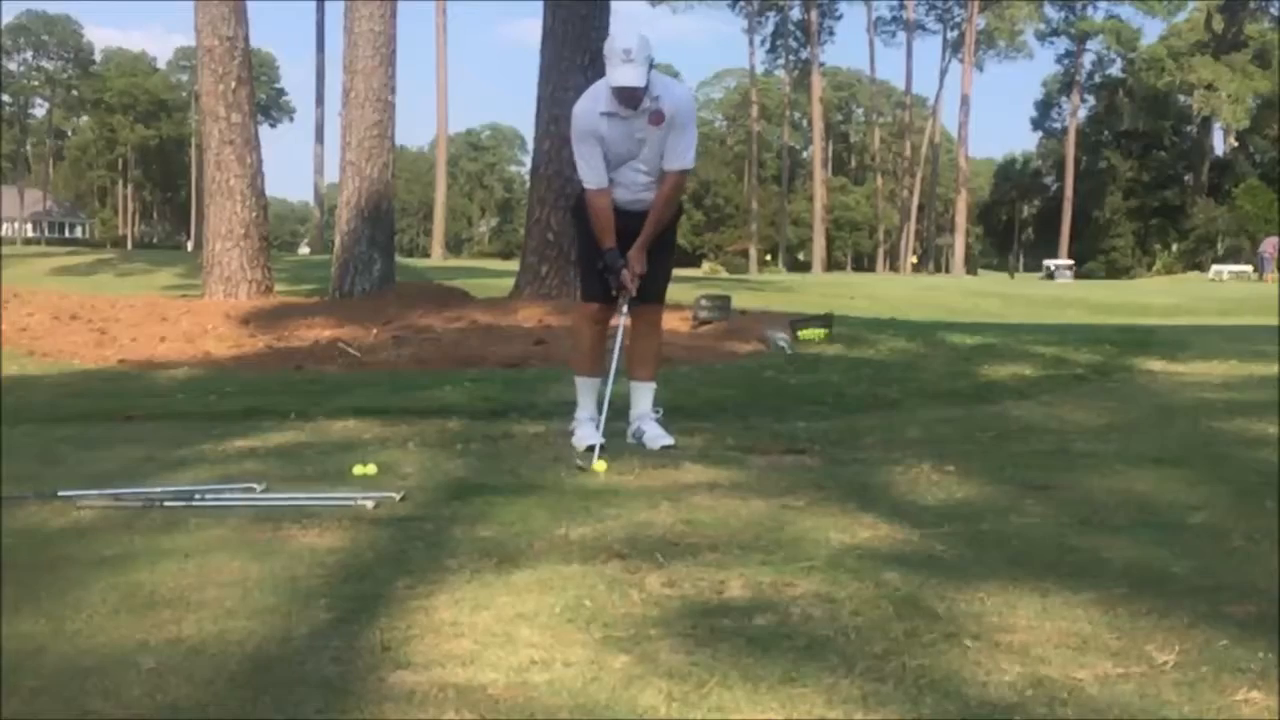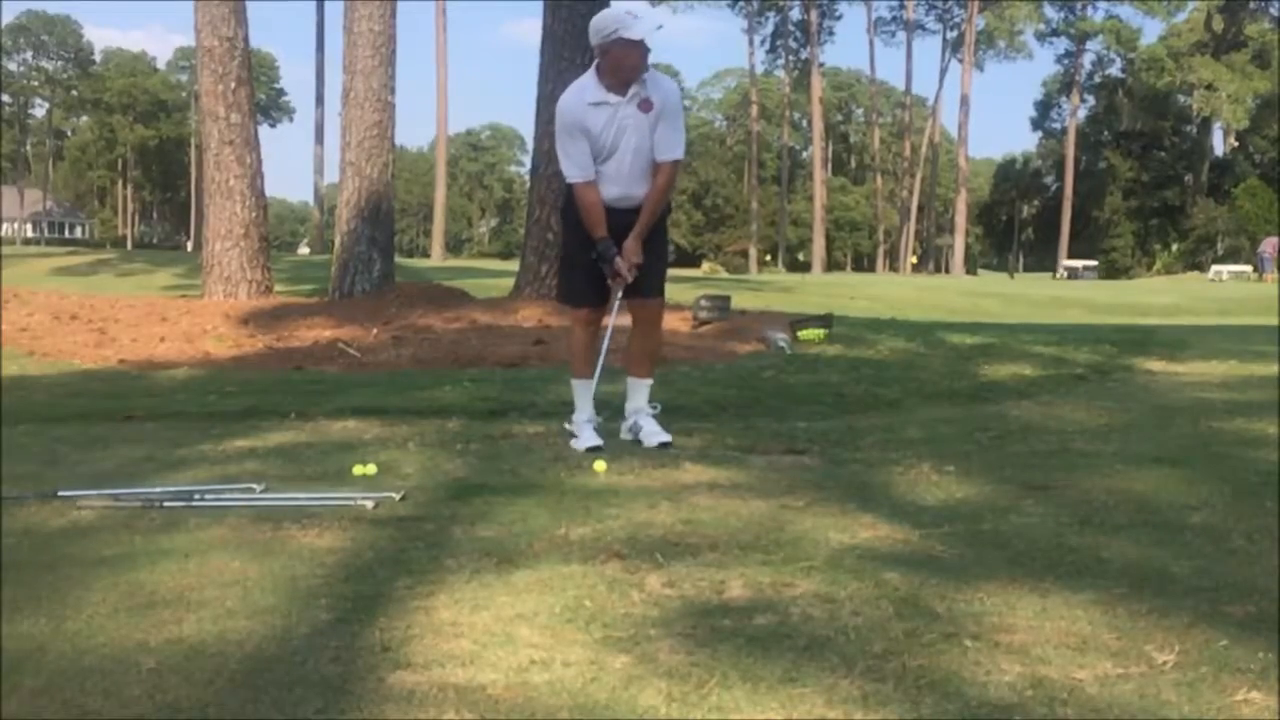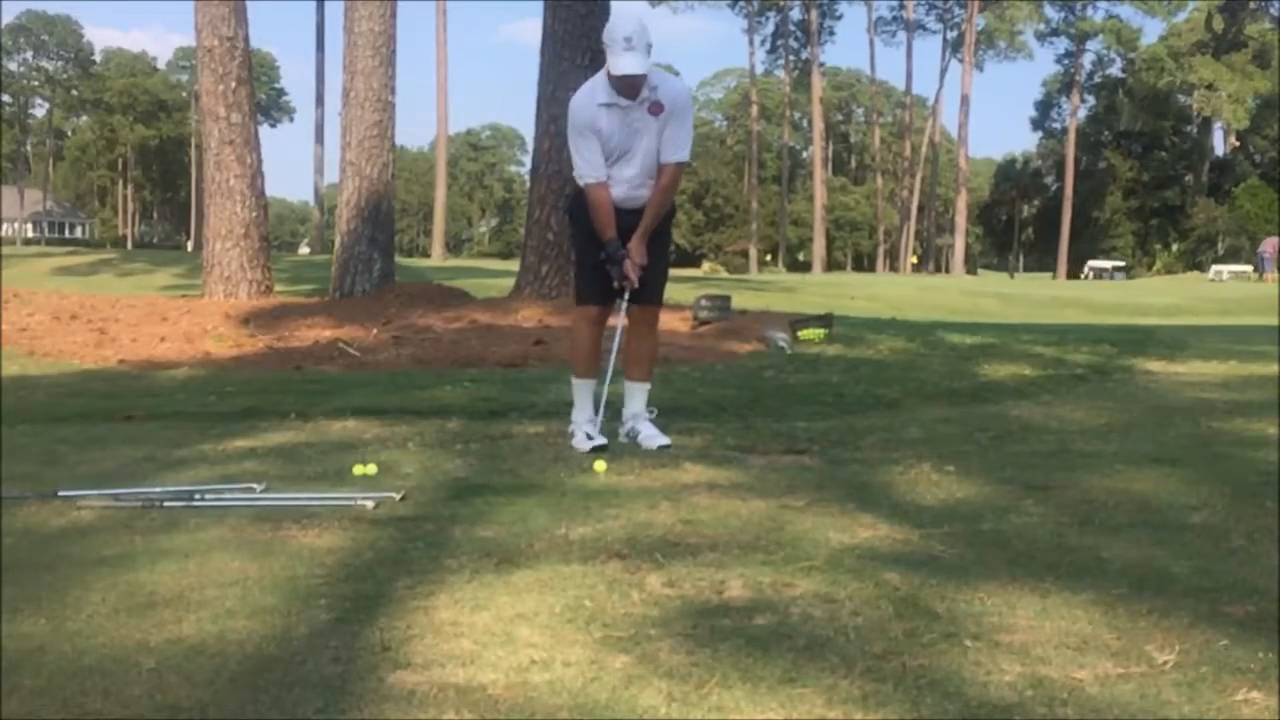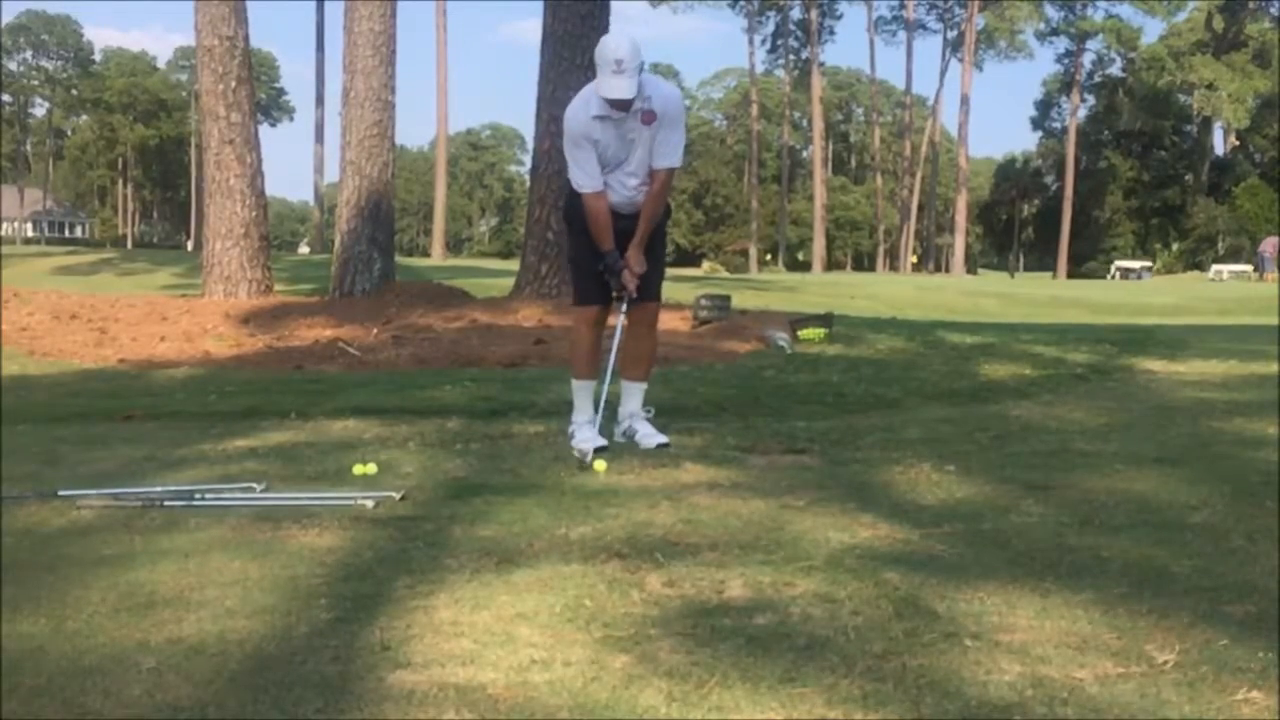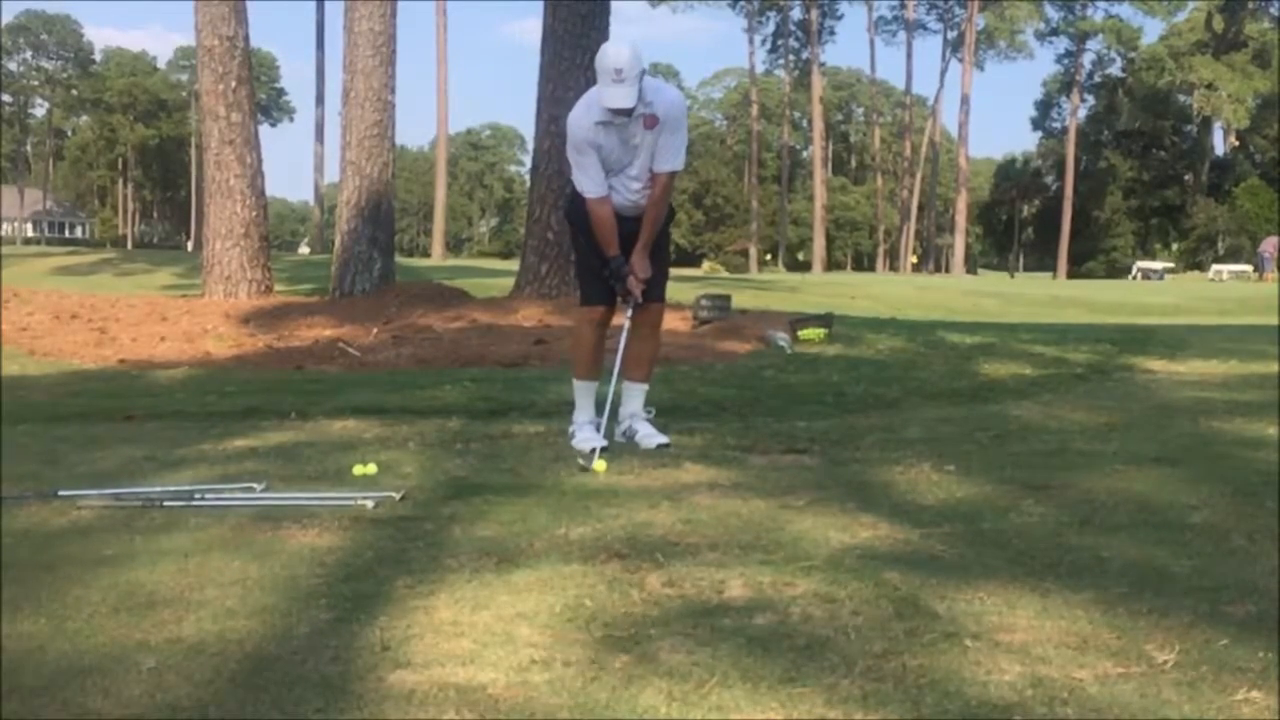
dt=0.5s
person 1, frame 1
left shoulder: (678, 100)
right shoulder: (587, 110)
left elbow: (674, 179)
right elbow: (597, 191)
left wrist: (640, 247)
right wrist: (612, 257)
left hip: (655, 215)
right hip: (602, 214)
left knee: (648, 314)
right knee: (593, 312)
left ankle: (643, 416)
right ankle: (585, 417)
person 1, frame 2
left shoulder: (664, 92)
right shoulder: (573, 104)
left elbow: (667, 169)
right elbow: (583, 184)
left wrist: (637, 239)
right wrist: (606, 249)
left hip: (646, 214)
right hip: (590, 215)
left knee: (649, 312)
right knee: (586, 316)
left ankle: (638, 413)
right ankle: (583, 418)
person 1, frame 3
left shoulder: (675, 94)
right shoulder: (584, 103)
left elbow: (670, 172)
right elbow: (594, 183)
left wrist: (640, 239)
right wrist: (613, 251)
left hip: (650, 213)
right hip: (596, 213)
left knee: (645, 315)
right knee: (591, 312)
left ankle: (636, 417)
right ankle: (583, 418)
person 1, frame 4
left shoulder: (667, 100)
right shoulder: (579, 114)
left elbow: (661, 178)
right elbow: (592, 193)
left wrist: (637, 248)
right wrist: (612, 260)
left hip: (646, 214)
right hip: (592, 216)
left knee: (645, 313)
right knee: (590, 313)
left ankle: (632, 416)
right ankle: (583, 419)
person 1, frame 5
left shoulder: (670, 103)
right shoulder: (581, 120)
left elbow: (662, 183)
right elbow: (597, 199)
left wrist: (641, 253)
right wrist: (618, 265)
left hip: (649, 215)
right hip: (595, 216)
left knee: (650, 312)
right knee: (595, 312)
left ankle: (632, 416)
right ankle: (583, 419)
